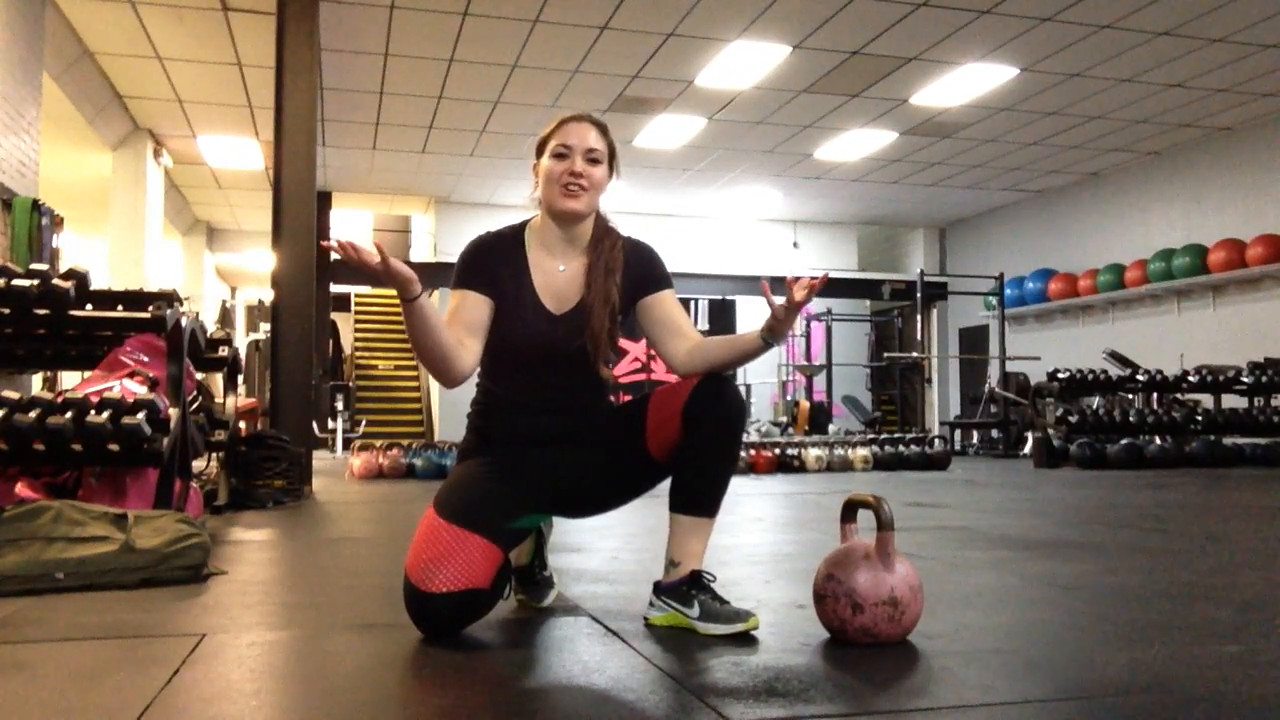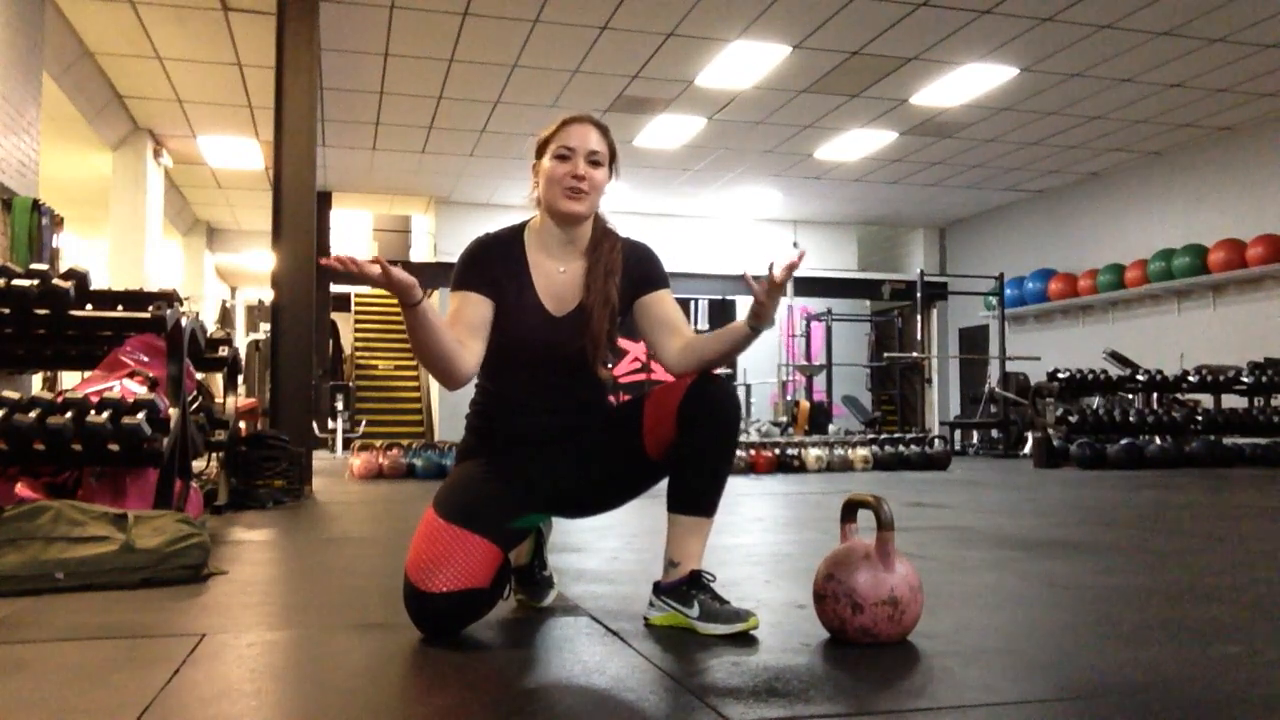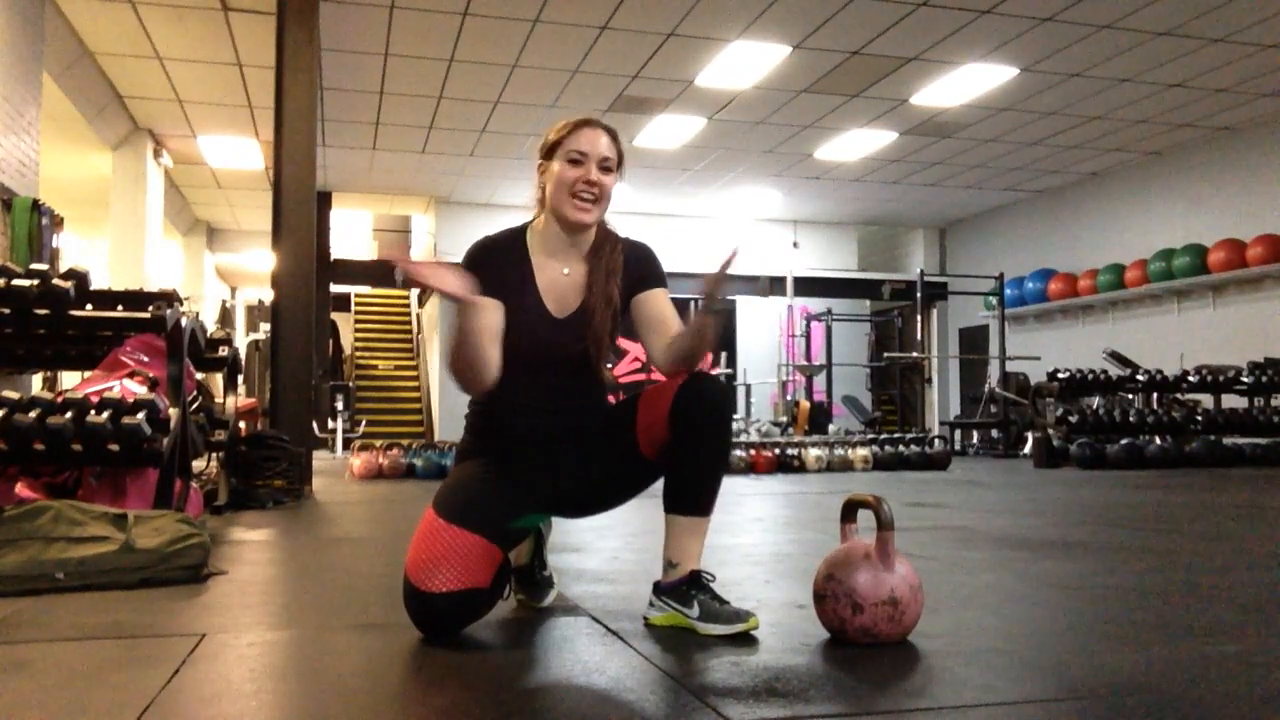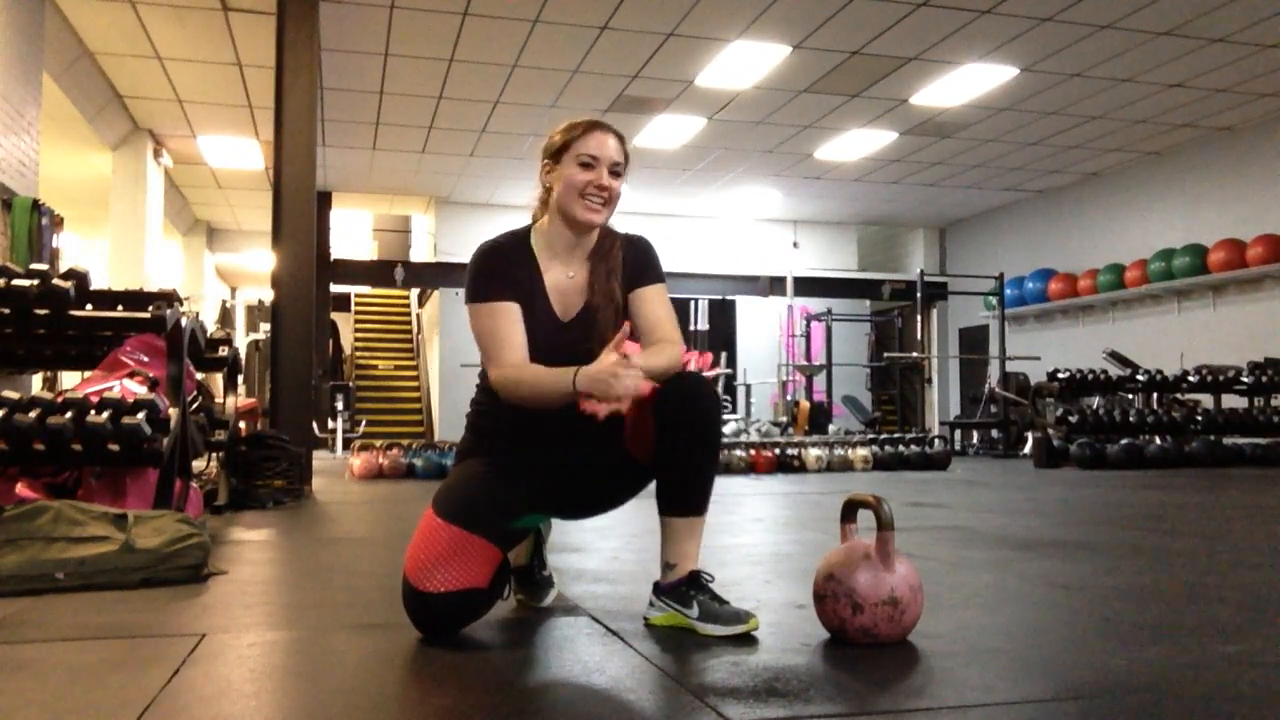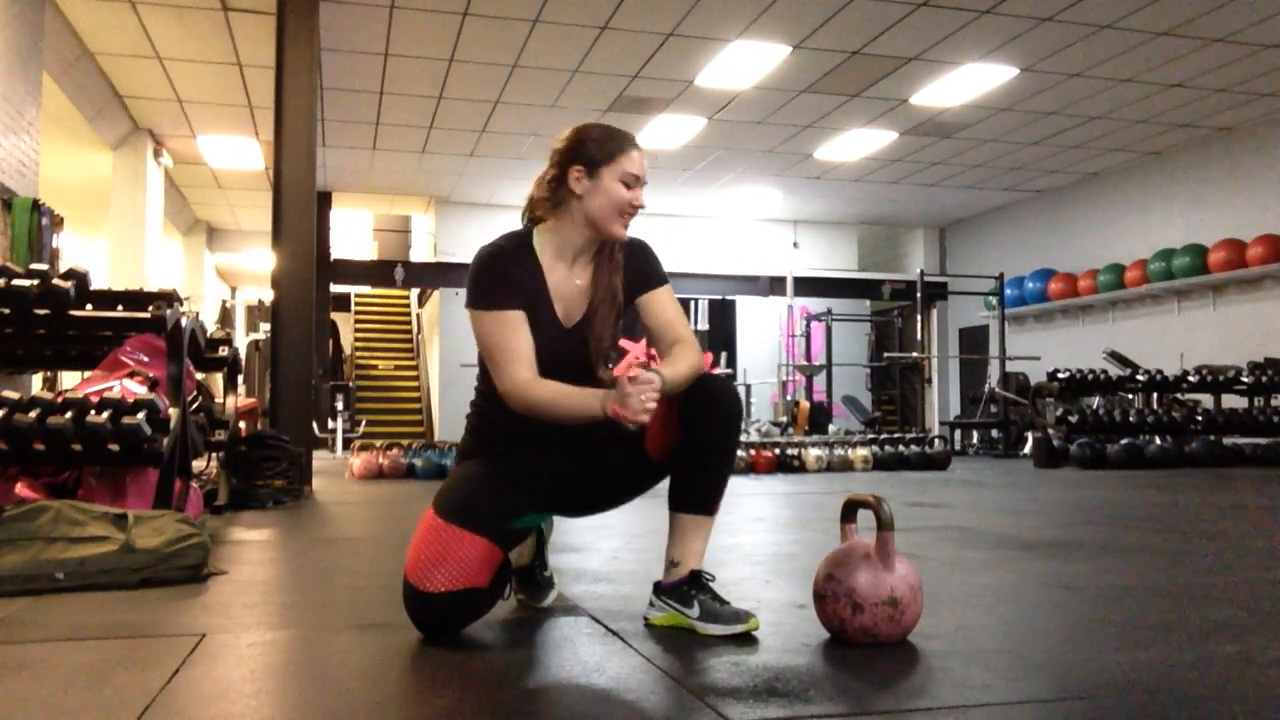
dt=0.3s
person 1, frame 1
left shoulder: (634, 261)
right shoulder: (490, 255)
left elbow: (687, 354)
right elbow: (454, 367)
left wrist: (770, 333)
right wrist: (410, 292)
left hip: (593, 449)
right hip: (504, 456)
left knee: (717, 400)
right knee: (438, 608)
left ankle: (680, 589)
right ankle: (523, 545)
person 1, frame 2
left shoulder: (631, 261)
right shoulder: (490, 256)
left elbow: (680, 353)
right elbow: (456, 368)
left wrist: (756, 321)
right wrist: (411, 297)
left hip: (590, 449)
right hip: (502, 457)
left knee: (712, 399)
right knee: (437, 607)
left ankle: (678, 588)
right ankle: (523, 544)
person 1, frame 3
left shoulder: (632, 260)
right shoulder: (494, 256)
left elbow: (673, 358)
right elbow: (478, 377)
left wrist: (707, 312)
right wrist: (464, 307)
left hip: (592, 449)
right hip: (505, 456)
left knee: (705, 397)
right knee: (436, 608)
left ankle: (679, 589)
right ankle: (523, 542)
person 1, frame 4
left shoulder: (634, 256)
right shoulder: (498, 260)
left elbow: (669, 351)
right elbow: (507, 376)
left wrist: (626, 374)
right wrist: (583, 380)
left hip: (594, 449)
right hip: (507, 455)
left knee: (693, 396)
right knee: (435, 608)
left ankle: (678, 590)
right ankle: (523, 542)
person 1, frame 5
left shoulder: (633, 259)
right shoulder: (501, 264)
left elbow: (683, 347)
right elbow: (519, 389)
left wrist: (657, 383)
right wrist: (614, 401)
left hip: (590, 451)
right hip: (507, 456)
left knee: (714, 399)
right knee: (436, 608)
left ankle: (679, 589)
right ankle: (523, 544)
